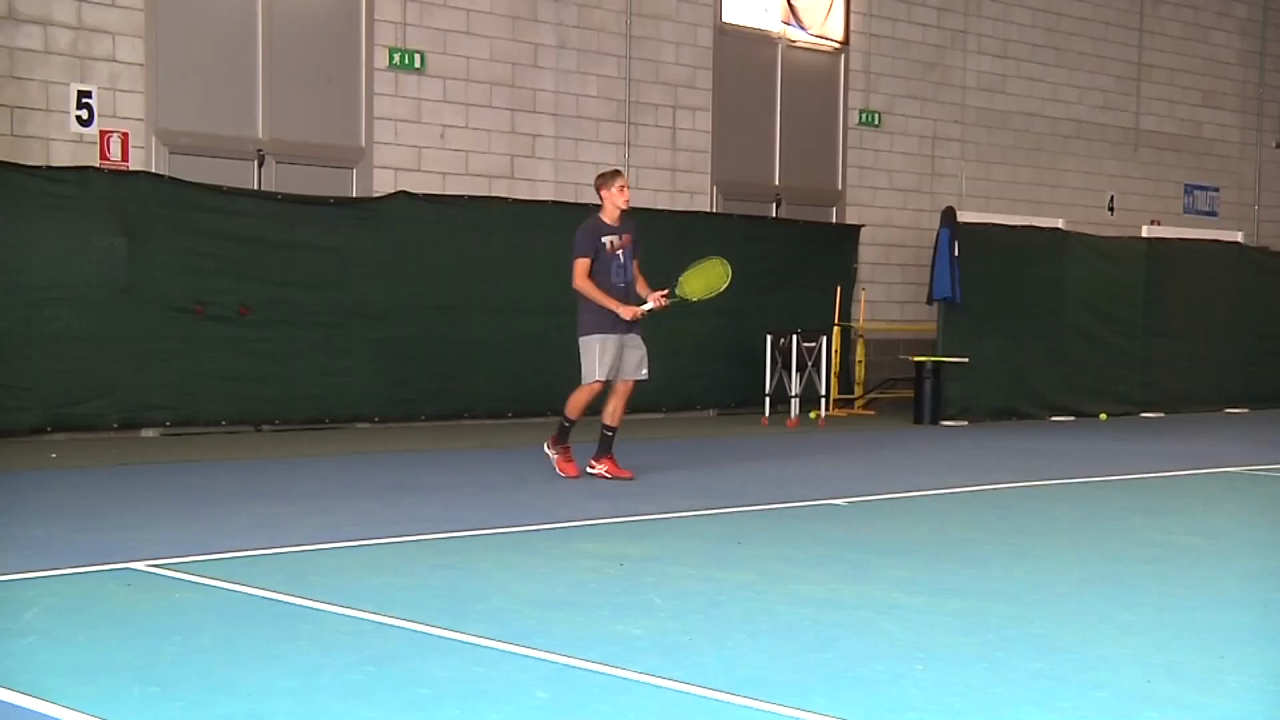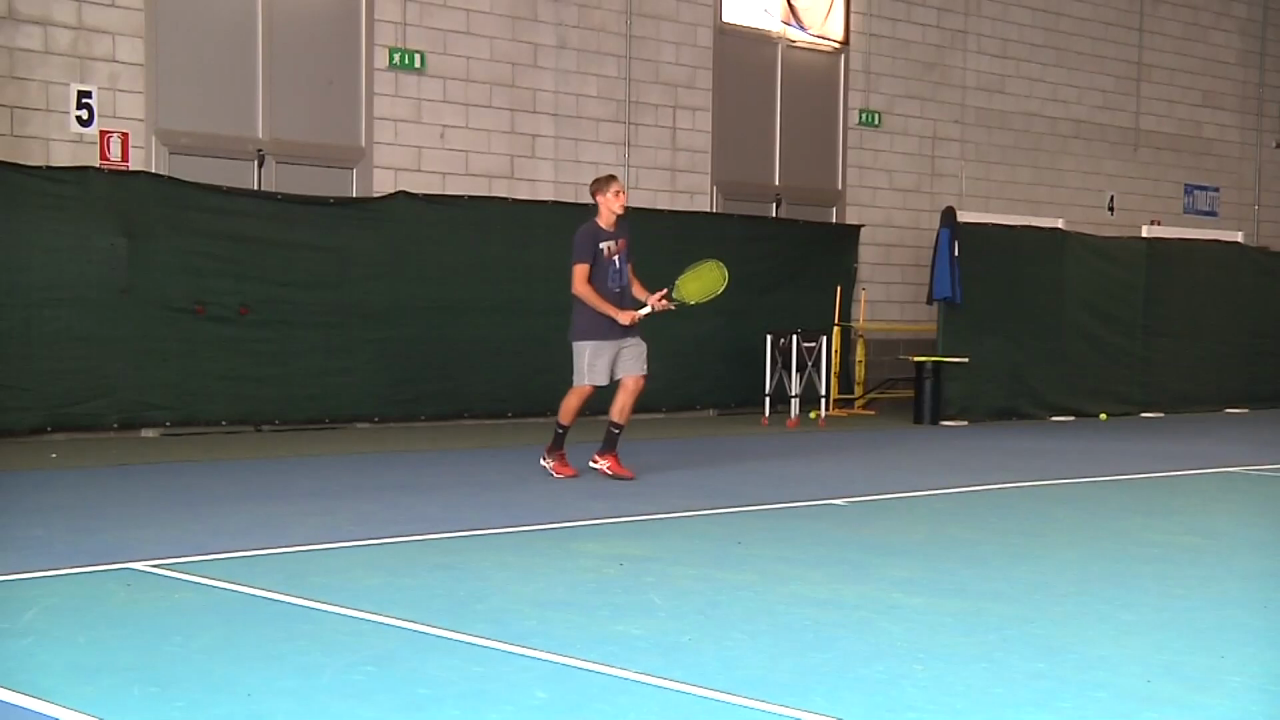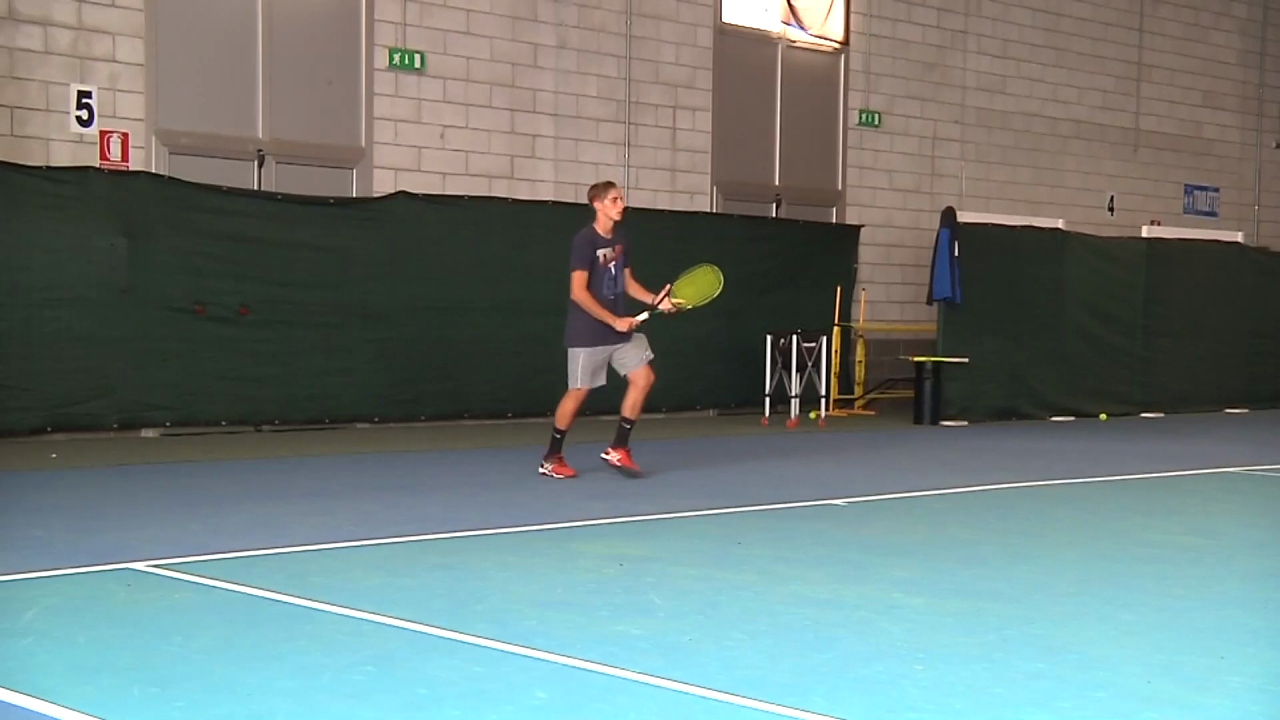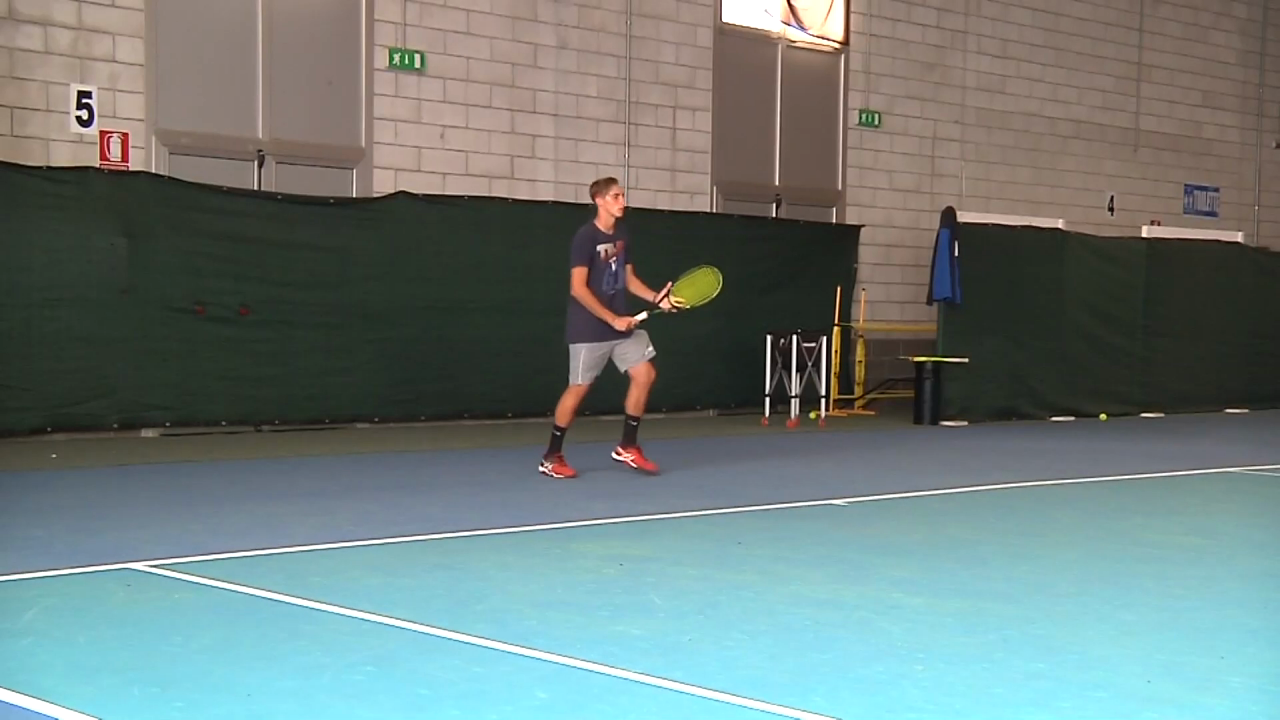
dt=0.1s
person 1, frame 1
left shoulder: (629, 228)
right shoulder: (589, 229)
right elbow: (579, 280)
left wrist: (649, 296)
right wrist: (618, 307)
left hip: (627, 325)
right hip: (599, 323)
left knee: (623, 386)
right knee: (594, 384)
left ankle: (602, 459)
right ankle: (558, 443)
person 1, frame 2
left shoulder: (623, 232)
right shoulder: (587, 234)
right elbow: (578, 286)
left wrist: (648, 298)
right wrist: (617, 312)
left hip: (623, 328)
right hip: (593, 328)
left knee: (633, 383)
right knee: (585, 388)
left ankle: (606, 454)
right ankle: (553, 452)
person 1, frame 3
left shoulder: (620, 238)
right shoulder: (584, 241)
right elbow: (578, 292)
left wrist: (655, 300)
right wrist: (614, 320)
left hip: (619, 330)
right hip: (588, 332)
left knee: (644, 378)
right knee: (579, 391)
left ankle: (618, 447)
right ankle: (551, 457)
person 1, frame 4
left shoulder: (622, 235)
right shoulder: (585, 237)
right elbow: (577, 289)
left wrist: (657, 298)
right wrist: (613, 319)
left hip: (620, 326)
right hip: (588, 328)
left knee: (645, 374)
right knee: (579, 388)
left ankle: (628, 446)
right ankle: (552, 457)
